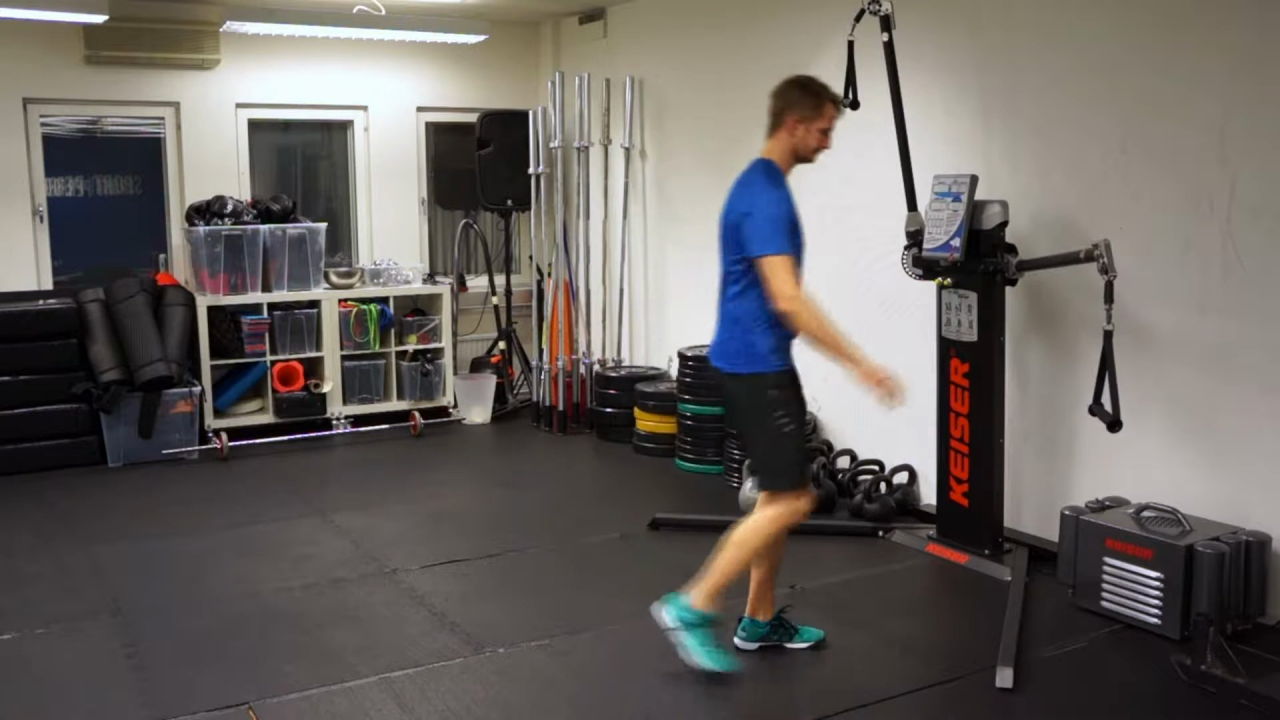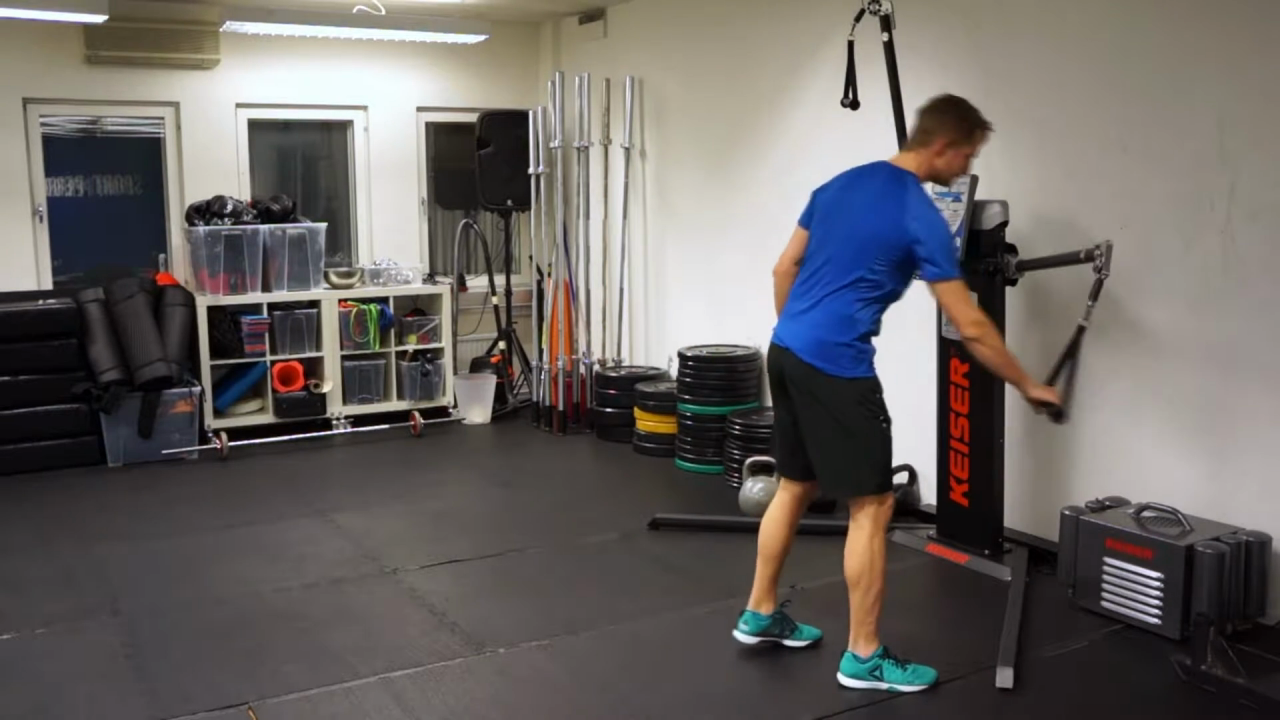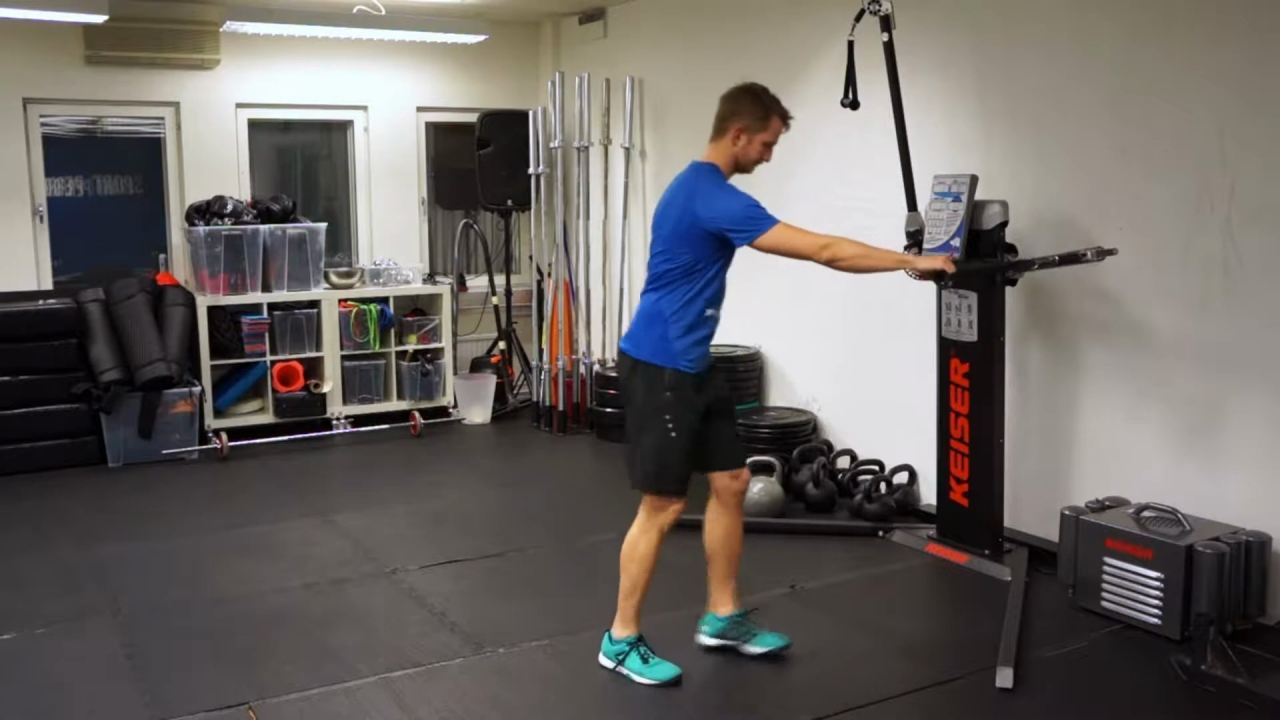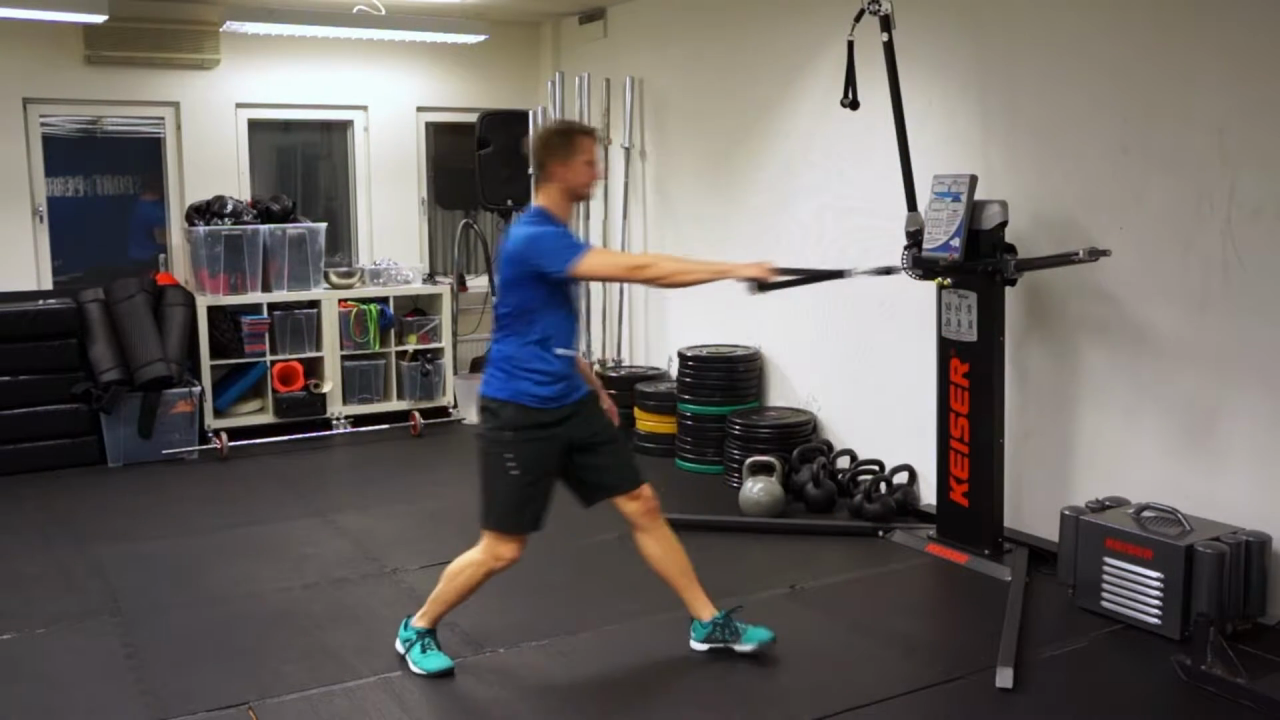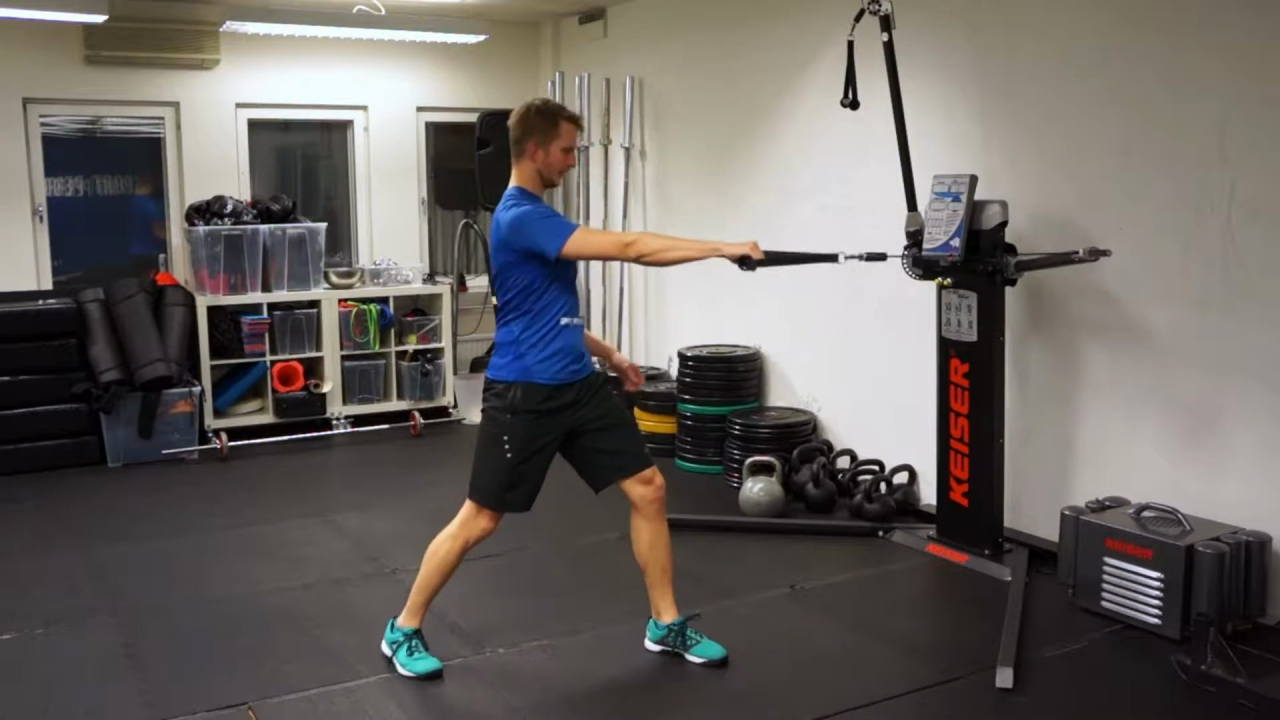
dt=1s
person 1, frame 1
left shoulder: (763, 184)
right shoulder: (763, 194)
right elbow: (787, 299)
right wrist: (860, 363)
left hip: (760, 361)
right hip: (752, 367)
left knee: (781, 492)
right knee: (791, 500)
left ankle: (761, 619)
right ankle: (691, 606)
person 1, frame 2
left shoulder: (839, 185)
right shoulder: (921, 219)
left elbow: (785, 268)
right elbow: (971, 327)
right wrist: (1028, 385)
left hip: (787, 352)
right hip: (837, 368)
left knee: (796, 487)
right knee: (872, 507)
left ankle: (759, 613)
right ankle: (863, 656)
person 1, frame 3
left shoulder: (696, 187)
right shoulder: (715, 199)
right elbow: (823, 251)
right wrist: (913, 262)
left hip: (688, 365)
right hip: (659, 367)
left knee: (730, 484)
right knee: (662, 506)
left ankle: (723, 617)
right ankle: (621, 639)
person 1, frame 4
left shoulder: (555, 233)
right shoulder: (535, 239)
right elbow: (638, 270)
left wrist: (596, 388)
right wrist: (734, 270)
left hip: (570, 402)
right hip: (518, 411)
left knee: (643, 505)
right knee: (501, 550)
left ankle: (710, 623)
right ankle: (417, 630)
person 1, frame 5
left shoulder: (536, 214)
right shoulder: (521, 218)
right elbow: (626, 247)
left wrist: (608, 353)
right wrist: (722, 248)
left hip: (578, 384)
right hip: (524, 392)
left knee: (649, 490)
right knee: (479, 520)
left ankle: (666, 625)
right ankle: (404, 630)
